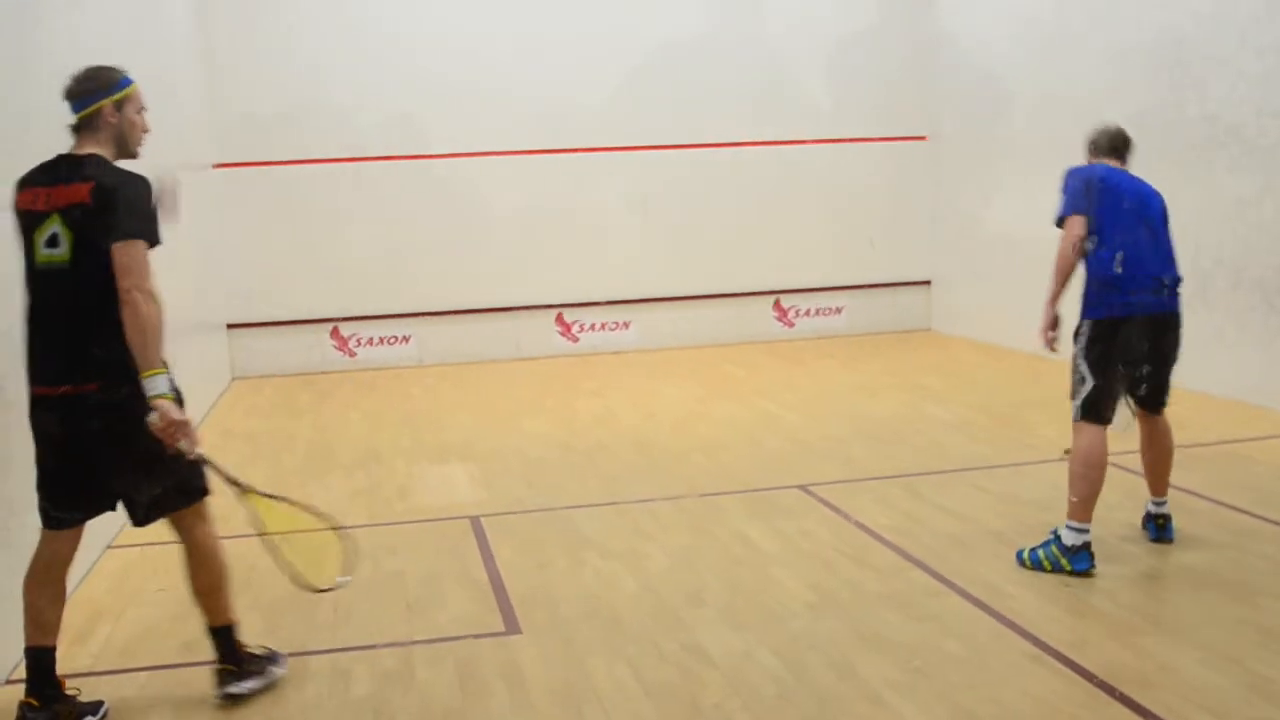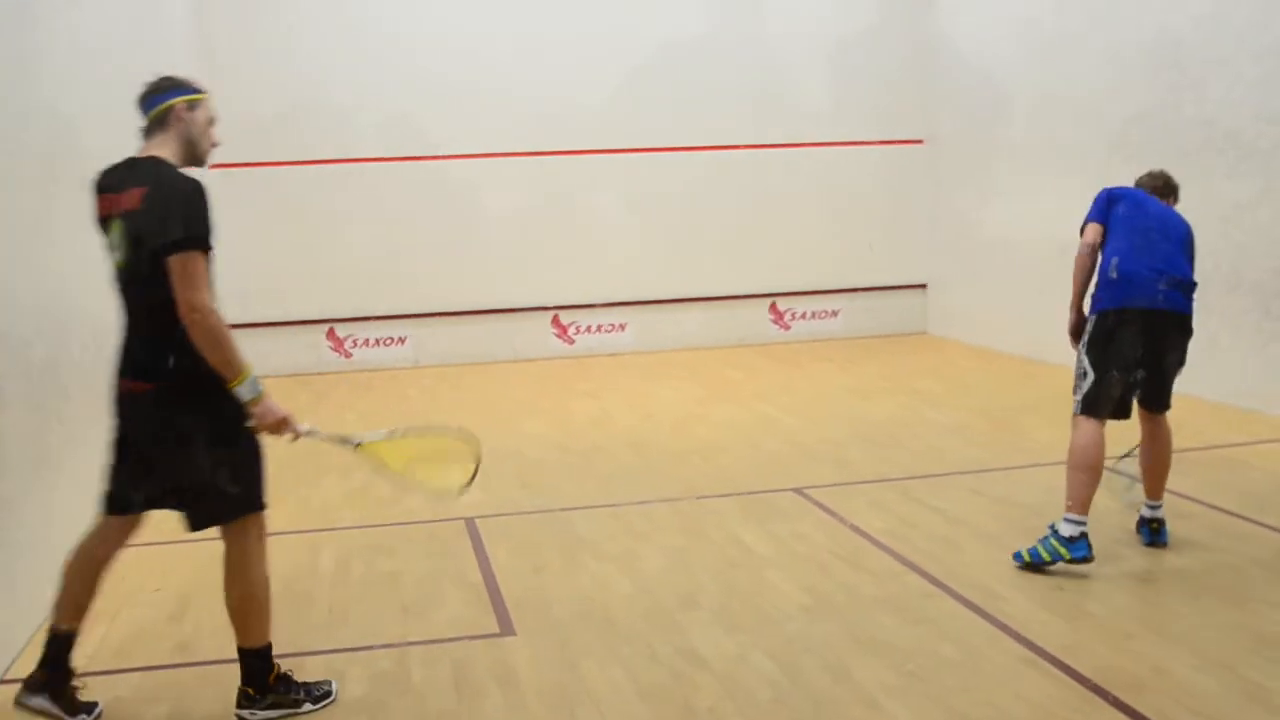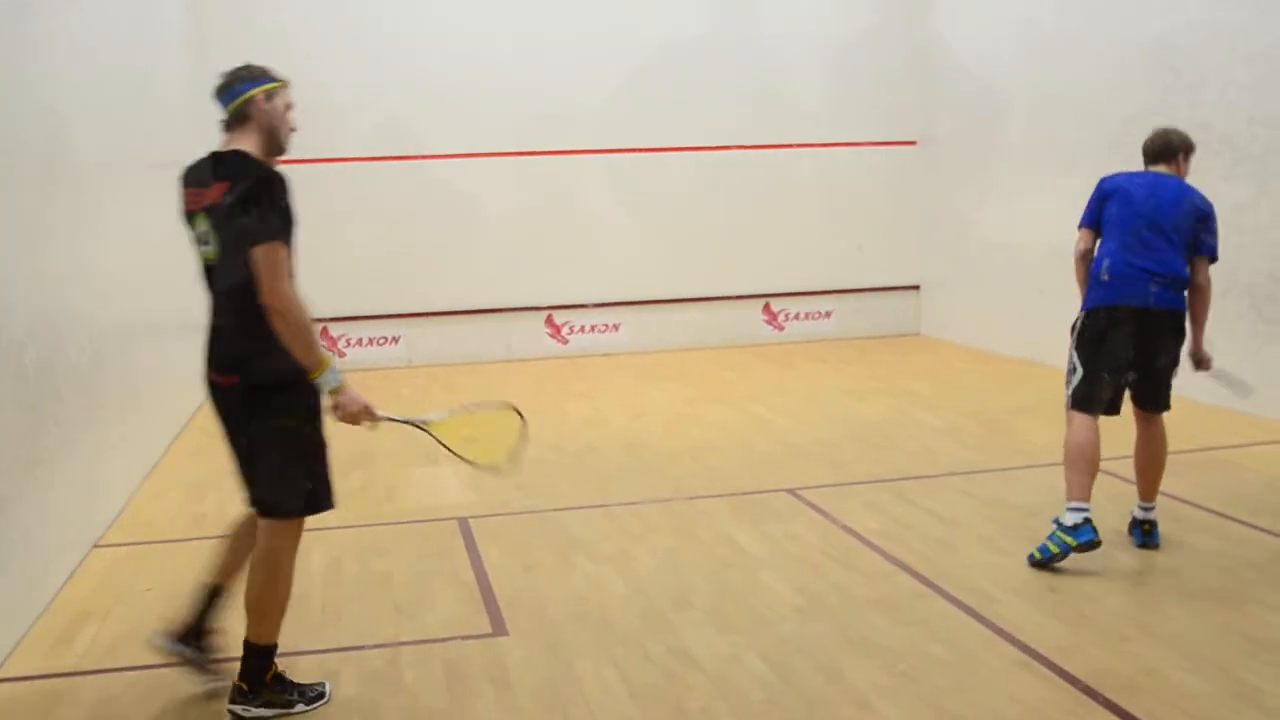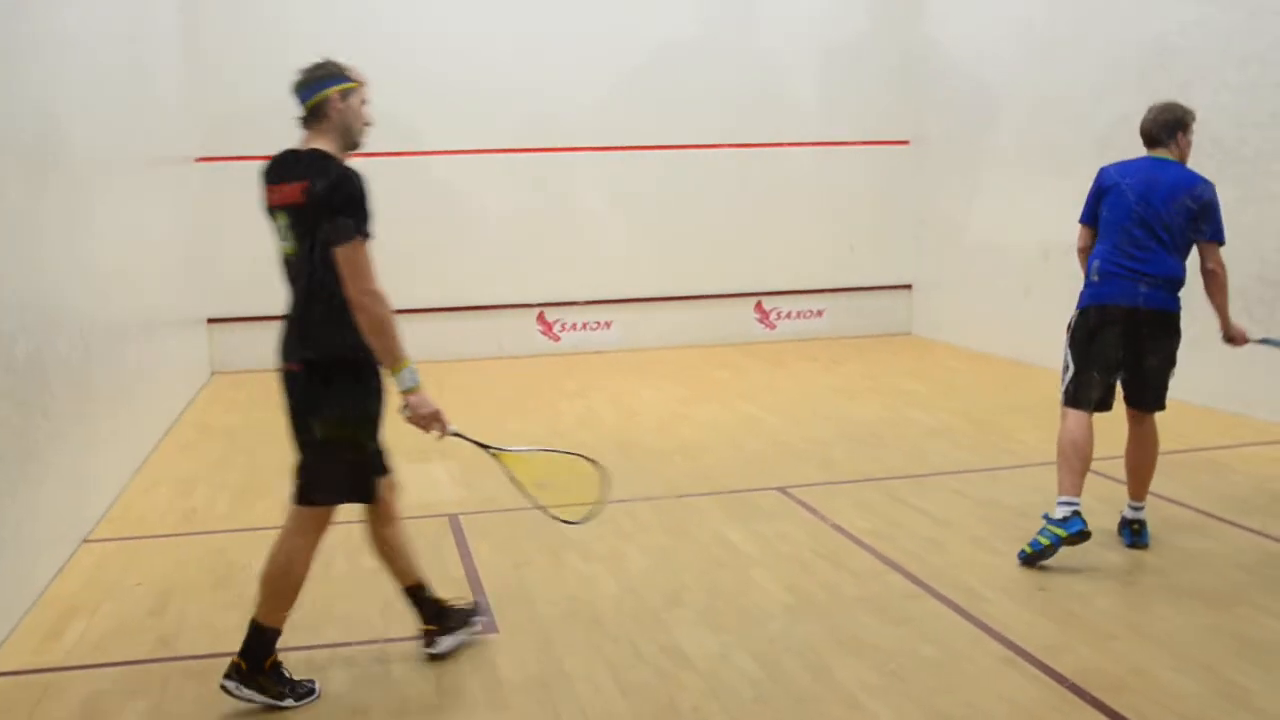
dt=0.3s
person 1, frame 1
left shoulder: (30, 188)
right shoulder: (122, 187)
right elbow: (136, 294)
right wrist: (160, 392)
left hip: (52, 392)
right hip: (119, 390)
left knee: (58, 536)
right knee: (193, 518)
right ankle: (233, 661)
person 1, frame 2
left shoulder: (113, 183)
right shoulder: (179, 190)
right elbow: (196, 309)
right wrist: (252, 393)
left hip: (138, 385)
right hip: (192, 391)
left knee: (113, 527)
right knee: (245, 529)
person 1, frame 3
left shoulder: (200, 179)
right shoulder: (261, 182)
right elbow: (279, 298)
left wrist: (261, 151)
right wrist: (333, 382)
left hip: (227, 371)
right hip: (270, 378)
left knee: (268, 514)
right knee: (284, 524)
left ankle: (196, 627)
person 1, frame 4
left shoulder: (279, 172)
right shoulder: (339, 182)
right elbow: (363, 295)
left wrist: (343, 87)
right wrist: (409, 383)
left hip: (309, 362)
right hip: (336, 369)
left knee: (381, 494)
right knee: (311, 517)
left ankle: (435, 618)
right ankle: (253, 663)
person 2, frame 1
left shoulder: (1082, 177)
right shoulder: (1149, 193)
left elbow: (1075, 236)
left wrist: (1052, 304)
left hip: (1113, 304)
right hip: (1164, 305)
left knee: (1090, 420)
right knee: (1151, 411)
left ankle: (1074, 542)
right ankle: (1159, 515)
person 2, frame 2
left shoulder: (1112, 196)
right shoulder: (1180, 223)
left elbow: (1090, 242)
left wrist: (1075, 308)
left hip: (1120, 303)
right hip: (1175, 309)
left knee: (1089, 416)
right knee: (1154, 413)
left ankle: (1072, 533)
right ankle: (1153, 519)
person 2, frame 3
left shoulder: (1111, 185)
right shoulder: (1198, 204)
left elbow: (1083, 251)
right elbow: (1201, 279)
left wrist: (1093, 302)
right wrist: (1198, 343)
left hip: (1109, 303)
right hip: (1165, 312)
left knee: (1083, 411)
right knee: (1150, 415)
left ankle: (1076, 520)
right ankle: (1145, 520)
person 2, frame 4
left shoulder: (1110, 175)
right shoulder: (1199, 189)
left elbow: (1084, 245)
right elbow: (1211, 266)
right wrist: (1226, 323)
left hip: (1103, 302)
right hip: (1160, 311)
left knee: (1077, 408)
right knee: (1142, 414)
left ankle: (1067, 513)
right ankle: (1135, 518)
